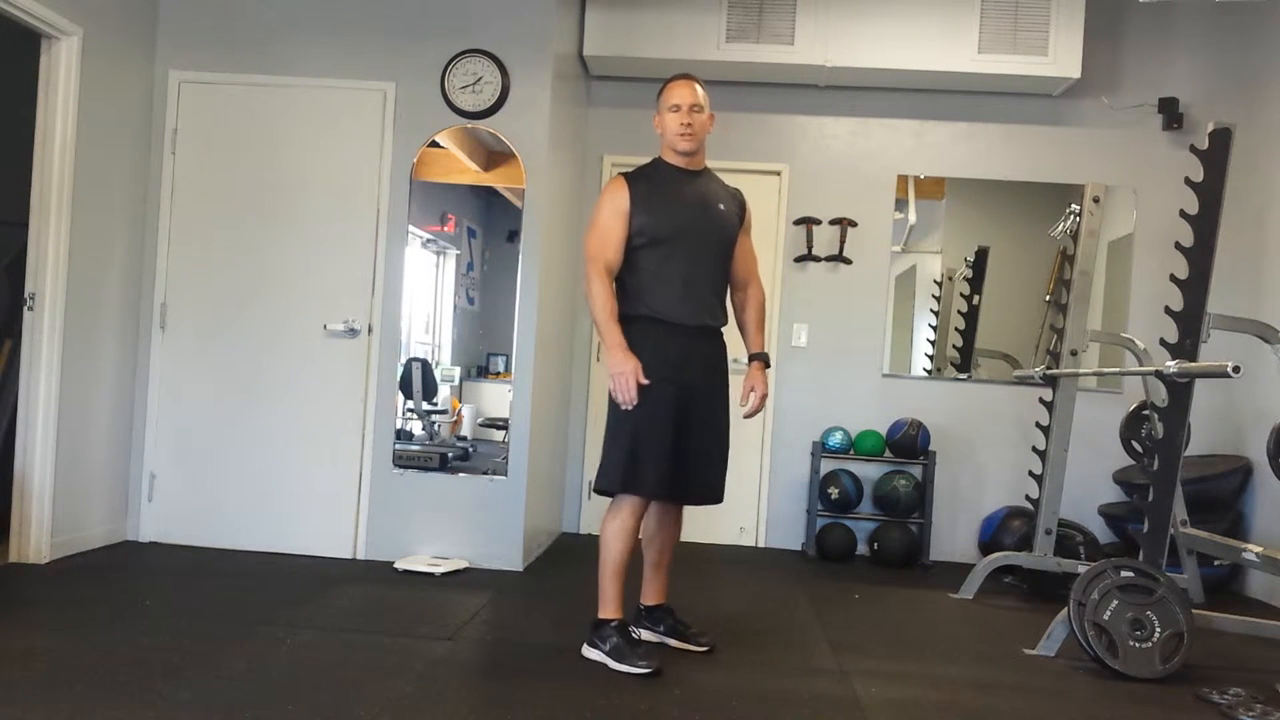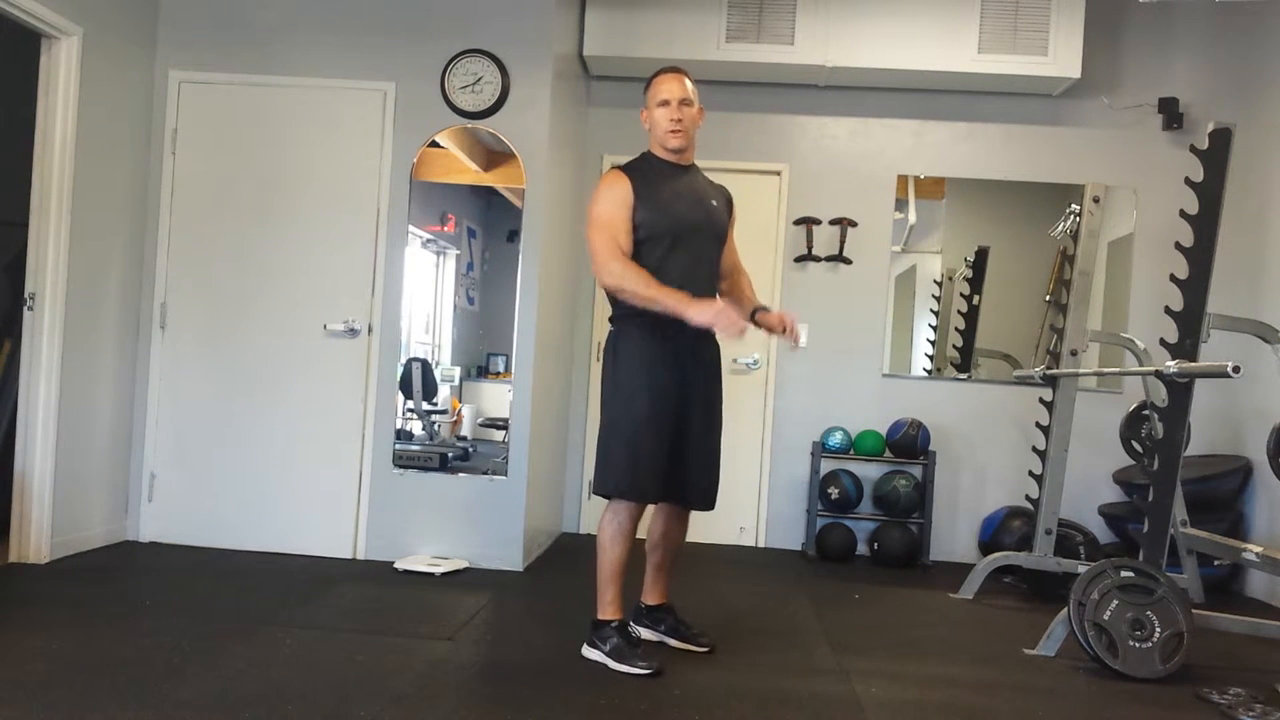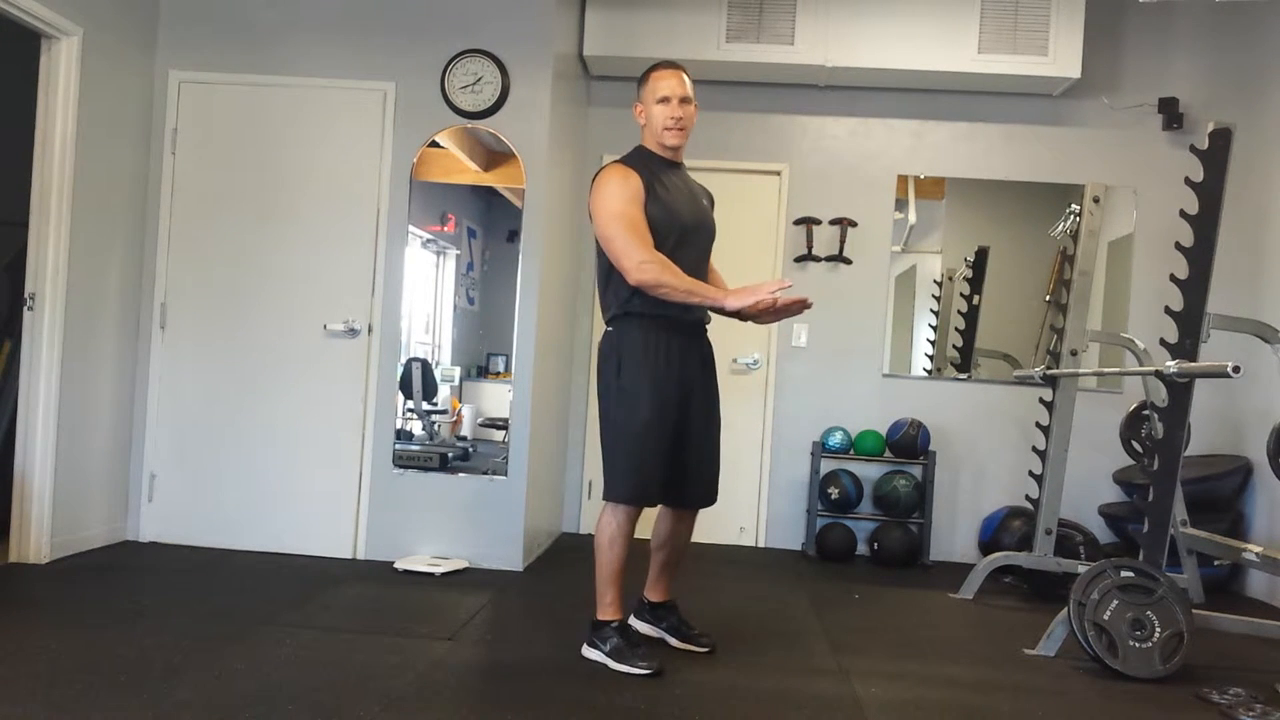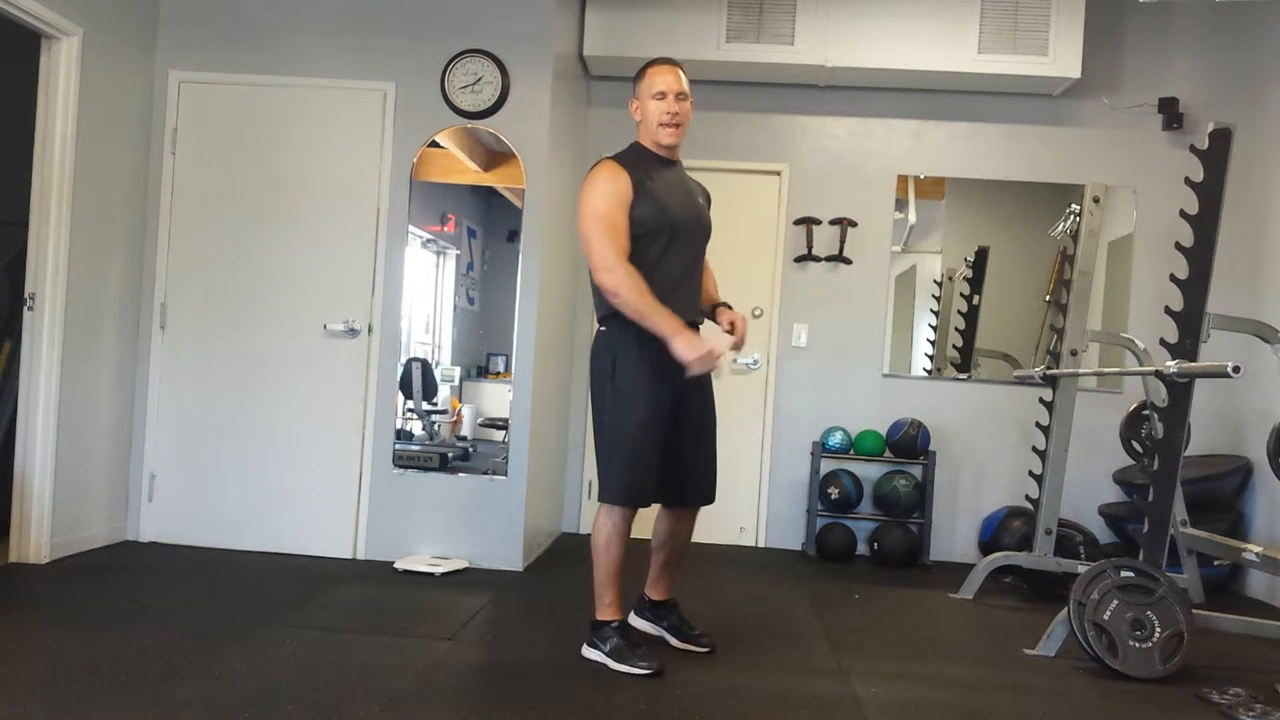
dt=0.4s
person 1, frame 1
left shoulder: (732, 202)
right shoulder: (628, 189)
left elbow: (747, 286)
right elbow: (599, 272)
left wrist: (757, 359)
right wrist: (617, 349)
left hip: (707, 355)
right hip: (649, 350)
left knee: (674, 492)
right knee: (634, 490)
left ankle: (654, 611)
right ankle: (607, 627)
person 1, frame 2
left shoulder: (717, 196)
right shoulder: (622, 183)
left elbow: (729, 271)
right elbow: (611, 267)
left wrist: (757, 311)
right wrist: (691, 306)
left hip: (700, 354)
right hip: (644, 346)
left knee: (681, 491)
right knee: (629, 491)
left ankle: (653, 610)
right ankle: (606, 627)
person 1, frame 3
left shoulder: (698, 193)
right shoulder: (620, 179)
right elbow: (640, 268)
left wrist: (752, 308)
right wrist: (726, 297)
left hip: (692, 348)
right hip: (639, 346)
left knee: (688, 491)
right knee: (629, 492)
left ankle: (655, 606)
right ankle: (606, 627)
person 1, frame 4
left shoulder: (696, 191)
right shoulder: (613, 177)
right elbow: (610, 270)
left wrist: (719, 310)
right wrist: (678, 333)
left hip: (686, 353)
right hip: (632, 349)
left knee: (688, 490)
right knee: (623, 493)
left ankle: (657, 604)
right ankle: (605, 628)
